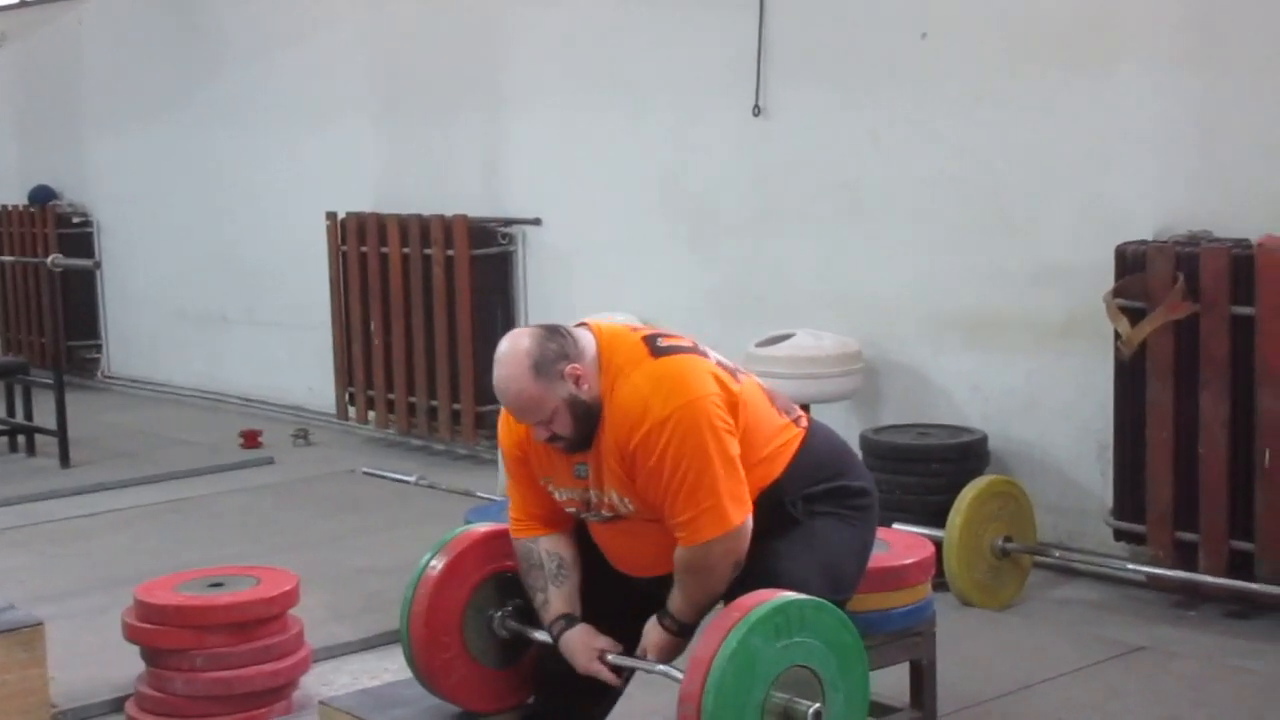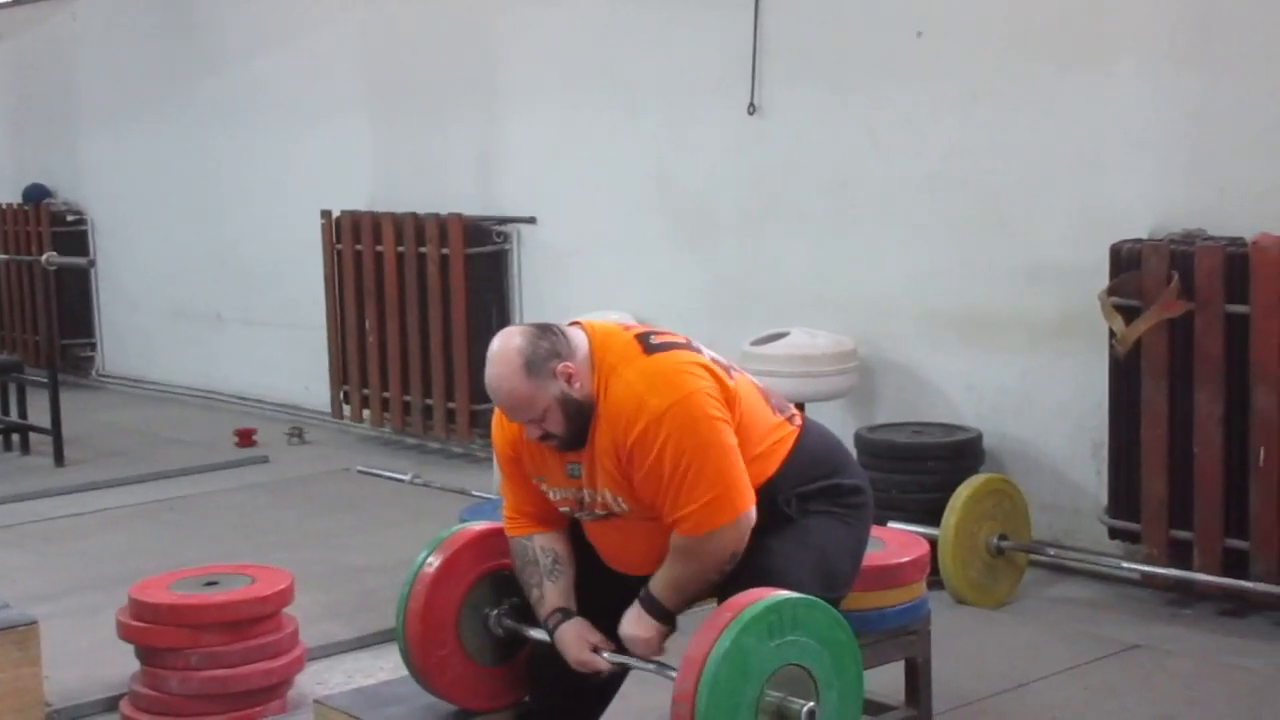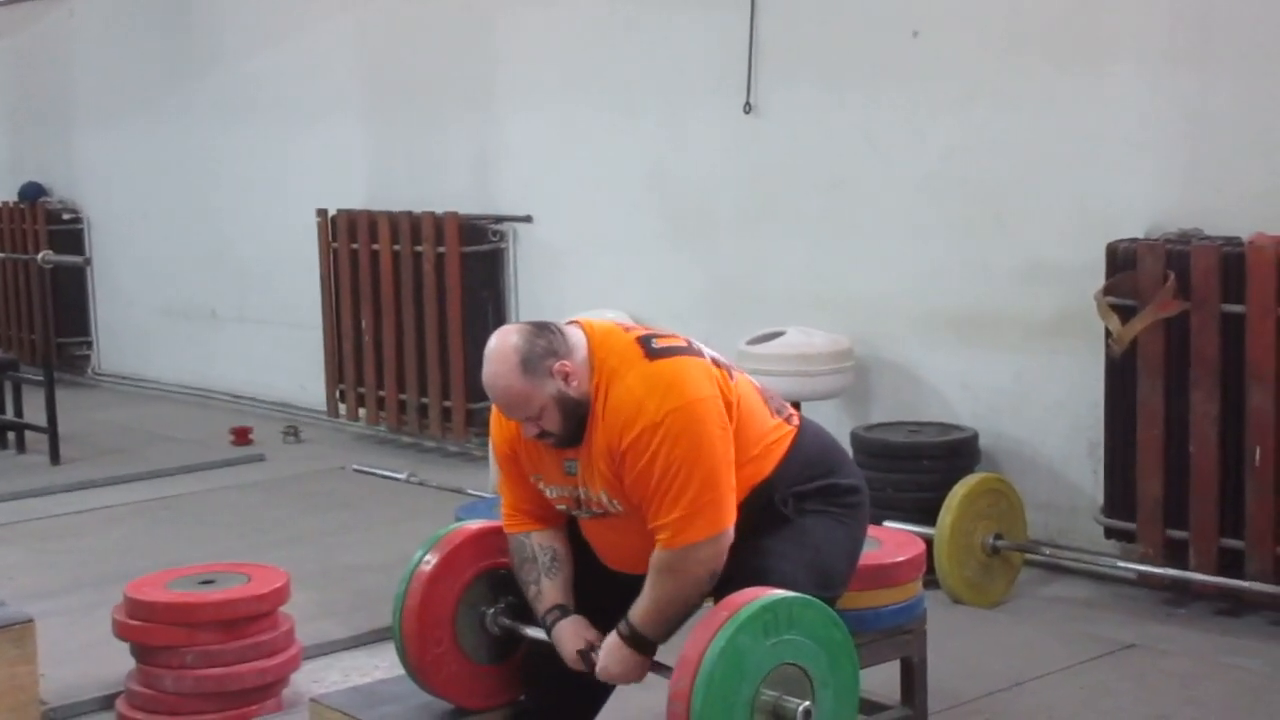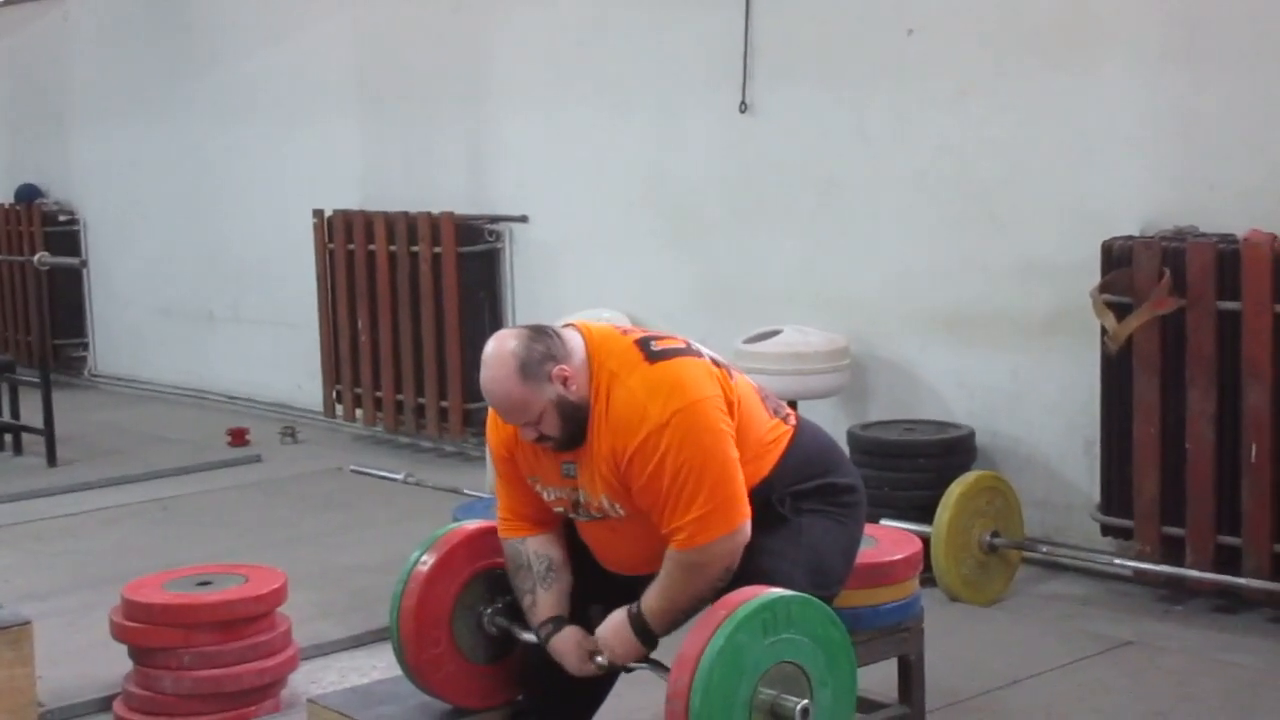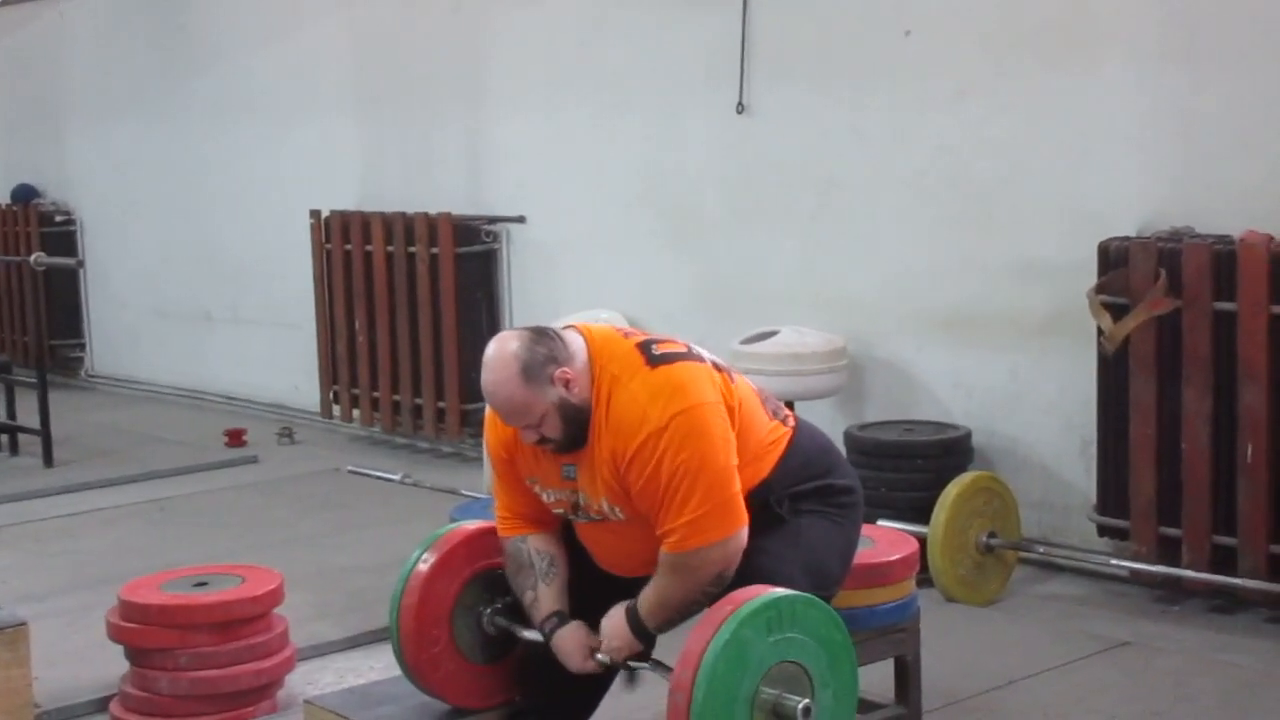
dt=0.3s
person 1, frame 1
left shoulder: (666, 393)
right shoulder: (529, 406)
left elbow: (720, 540)
right elbow: (540, 525)
left wrist: (675, 623)
right wrist: (565, 625)
person 1, frame 2
left shoulder: (660, 389)
right shoulder: (524, 403)
left elbow: (719, 530)
right elbow: (533, 523)
left wrist: (655, 607)
right wrist: (560, 619)
person 1, frame 3
left shoulder: (658, 392)
right shoulder: (520, 403)
left elbow: (697, 548)
right elbow: (532, 519)
left wrist: (634, 639)
right wrist: (557, 616)
right knee: (566, 636)
person 1, frame 4
left shoulder: (661, 393)
right shoulder: (519, 402)
left elbow: (713, 544)
right elbow: (529, 526)
left wrist: (640, 626)
right wrist: (553, 626)
person 1, frame 5
left shoulder: (661, 397)
right shoulder: (517, 406)
left elbow: (708, 553)
right elbow: (525, 524)
left wrist: (638, 624)
right wrist: (556, 622)
